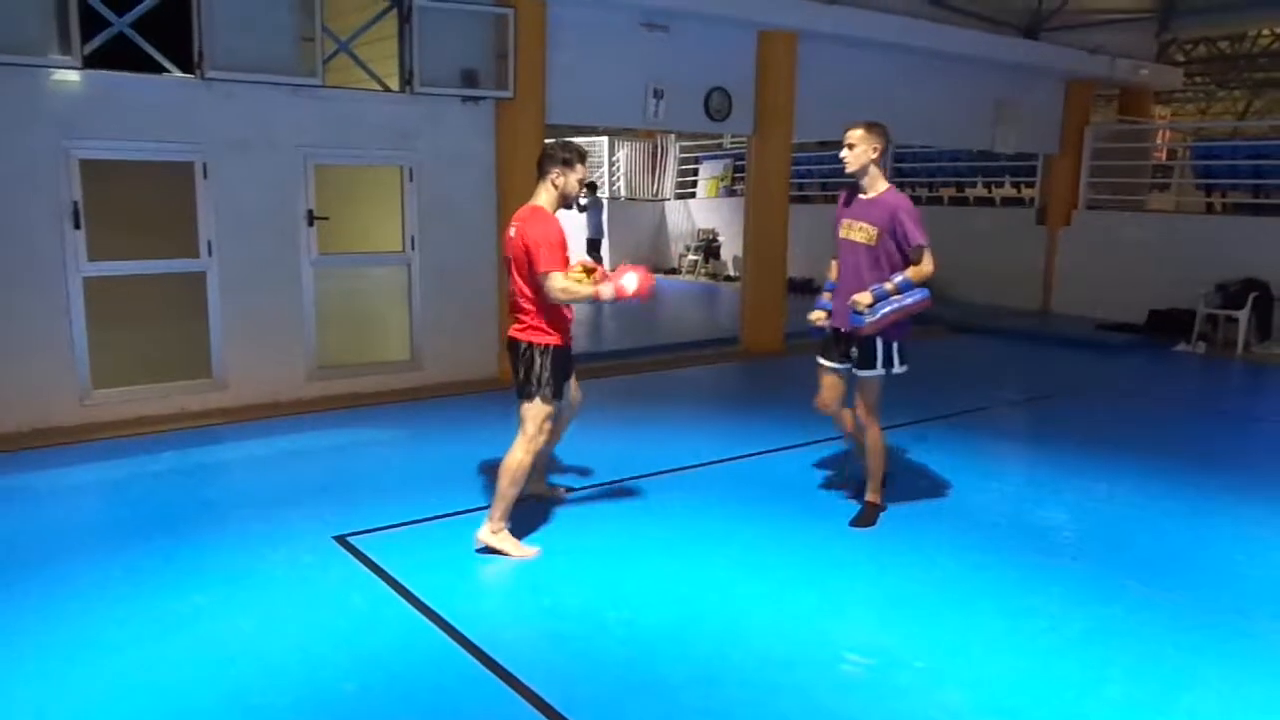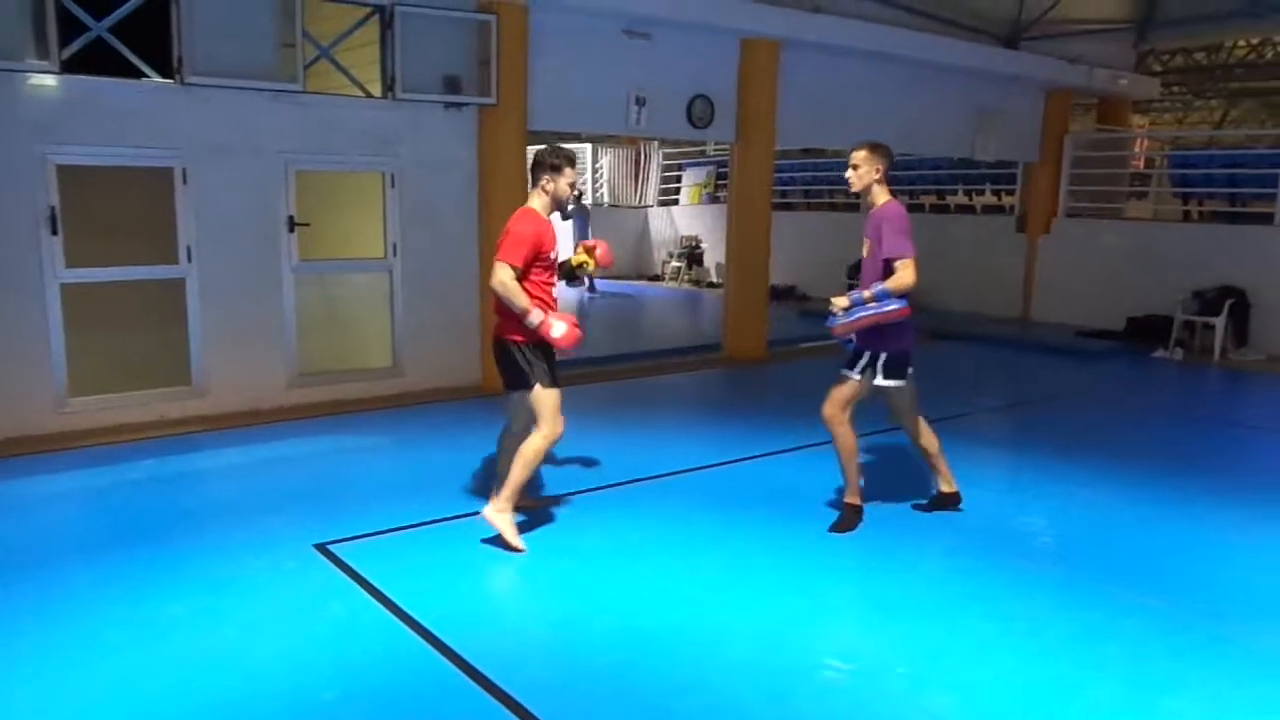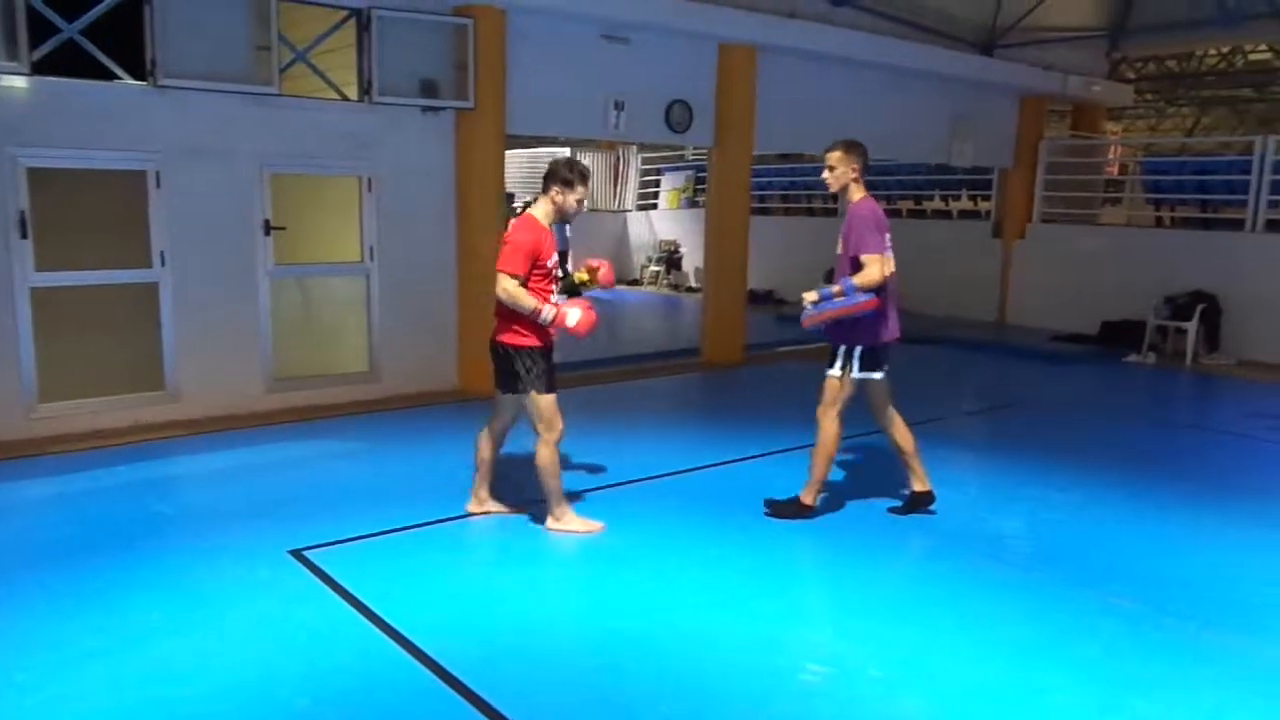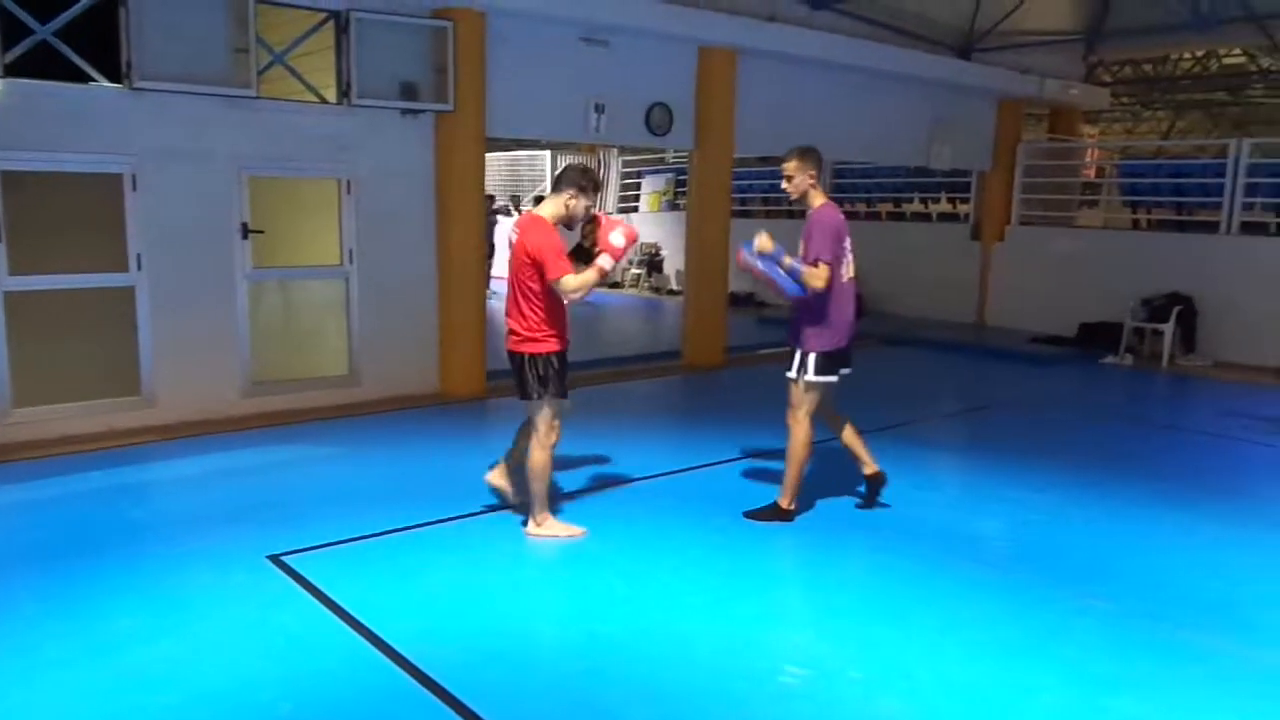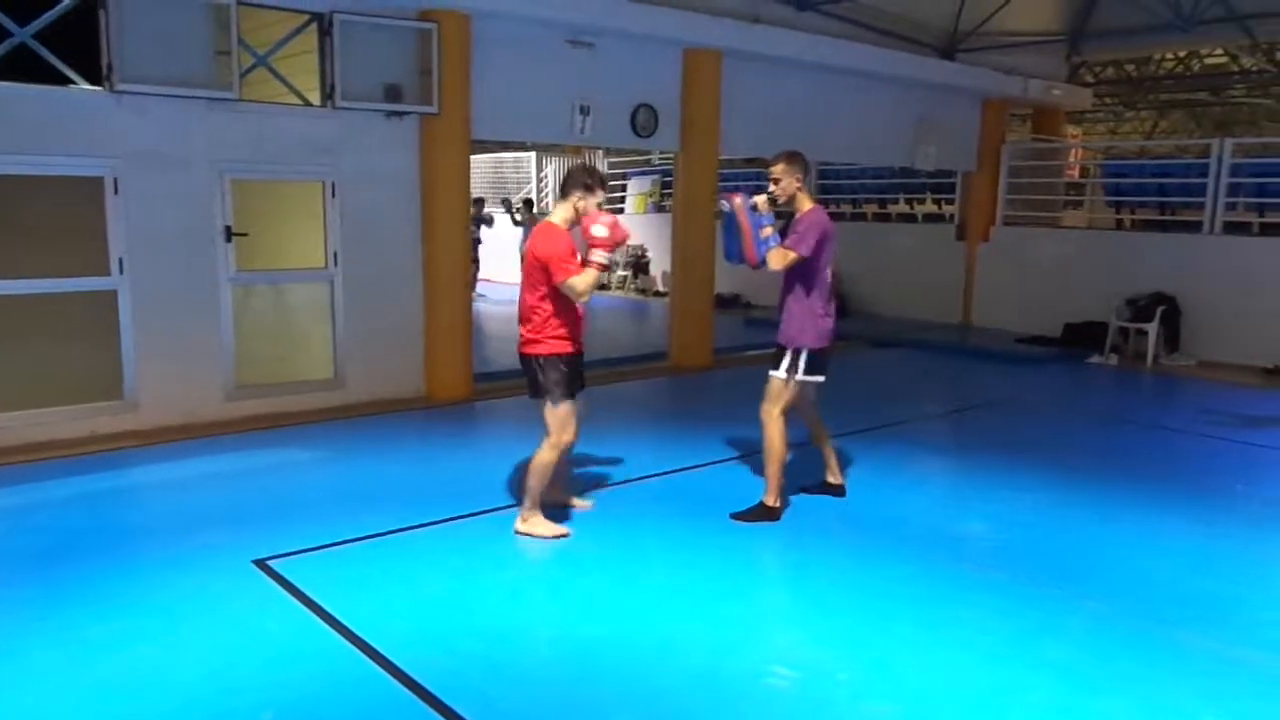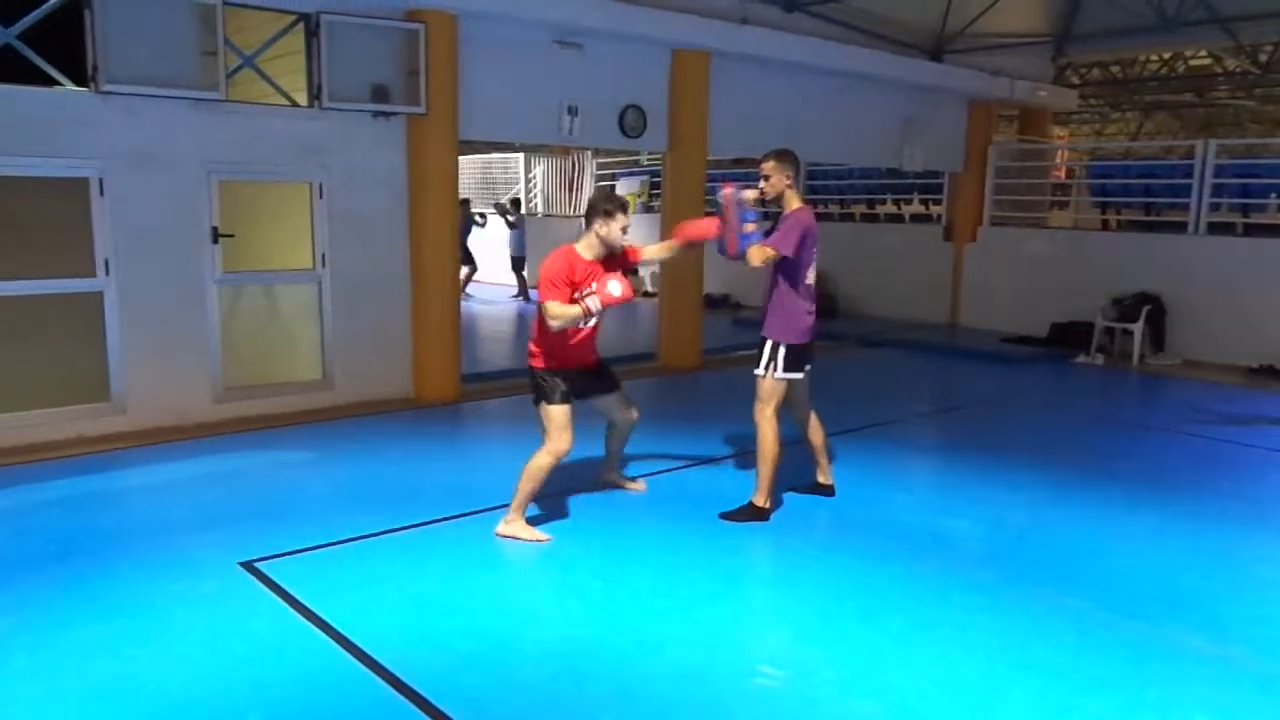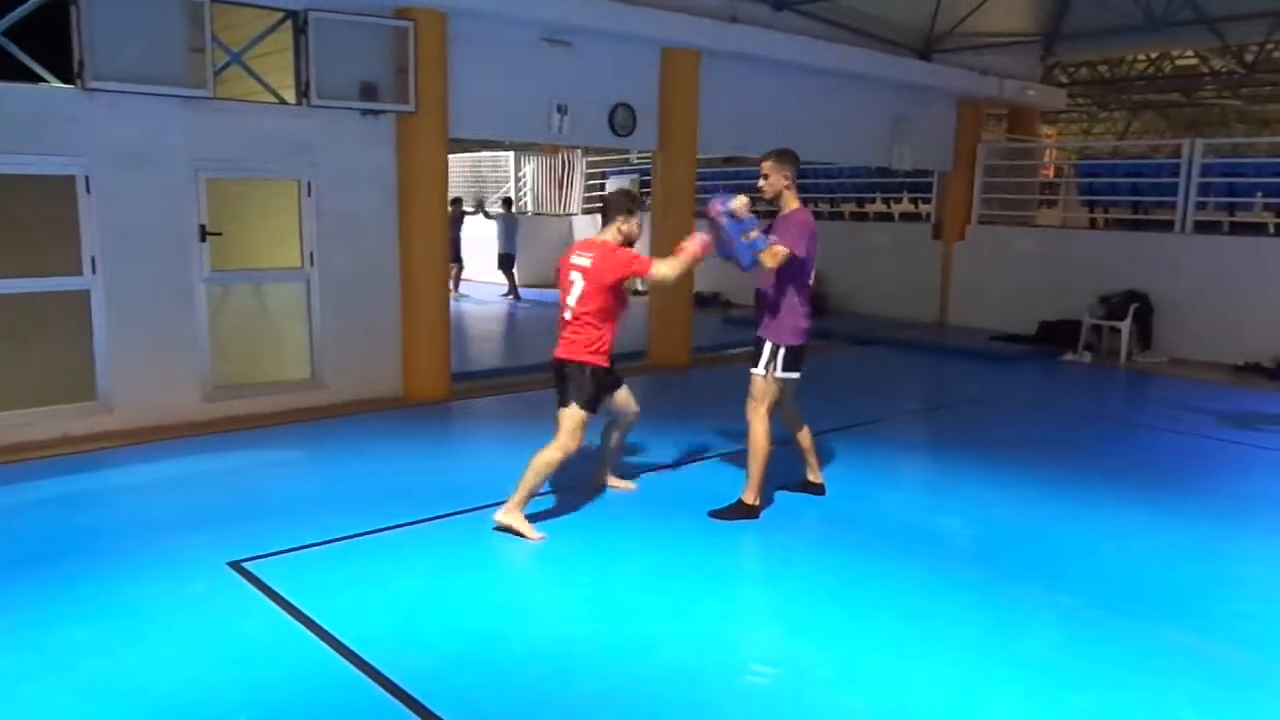
dt=0.3s
person 1, frame 1
left shoulder: (896, 205)
right shoulder: (847, 199)
left elbow: (925, 267)
left wrist: (876, 294)
right wrist: (825, 303)
left hip: (876, 327)
right hip: (844, 322)
left knee: (864, 411)
right knee: (828, 403)
left ankle: (873, 497)
right ankle: (876, 468)
person 1, frame 2
left shoulder: (891, 215)
right shoulder: (875, 214)
left elbow: (906, 278)
left wrist: (854, 299)
right wrist: (852, 309)
left hip: (882, 338)
right hip: (880, 335)
left knee: (833, 411)
right knee: (908, 416)
left ankle: (852, 501)
right ankle: (947, 488)
person 1, frame 3
left shoulder: (861, 214)
right shoulder: (869, 211)
left elbow: (875, 274)
left wrist: (824, 295)
right wrist: (834, 295)
left hip: (860, 334)
right hip: (873, 330)
left knee: (828, 412)
right knee: (884, 411)
left ankle: (808, 500)
right ankle: (921, 487)
person 1, frame 4
left shoulder: (821, 220)
right shoulder: (829, 215)
left elbow: (818, 281)
left wrist: (776, 254)
right wrist: (784, 261)
left hip: (818, 335)
right hip: (833, 332)
left knee: (798, 416)
right knee: (825, 409)
left ankle: (785, 504)
right ankle: (870, 470)
person 1, frame 5
left shoulder: (814, 221)
right shoulder: (801, 221)
left elbow: (776, 262)
right elbow: (761, 259)
left hip: (803, 335)
right hip: (805, 332)
left knee: (771, 412)
right knee: (805, 408)
left ankle: (771, 502)
right ankle: (834, 478)
person 1, frame 6
left shoulder: (799, 220)
right shoulder: (789, 219)
left elbow: (757, 258)
right elbow: (756, 256)
left hip: (785, 331)
right hip: (793, 329)
left knee: (764, 412)
right knee: (801, 406)
left ankle: (761, 502)
right ankle: (824, 479)
person 1, frame 7
left shoulder: (799, 221)
right shoulder: (784, 221)
left elbow: (769, 261)
right elbow: (755, 264)
left wrist: (742, 221)
left hip: (783, 332)
right hip: (786, 330)
left knee: (757, 411)
right knee: (785, 407)
left ankle: (750, 500)
right ankle: (814, 477)
person 2, frame 1
left shoulder: (525, 217)
right shoulder: (543, 225)
right elbow: (559, 289)
left wrist: (581, 276)
right wrist: (611, 289)
left hip: (539, 340)
right hip: (539, 343)
left knee: (565, 407)
right knee: (533, 434)
left ankle: (534, 482)
right ankle: (495, 527)
person 2, frame 2
left shoulder: (538, 223)
right shoulder: (528, 224)
right elbow: (501, 281)
right wrist: (541, 321)
left hip: (525, 339)
right hip: (522, 340)
left knee: (521, 421)
right knee: (550, 427)
left ankle: (506, 493)
right ankle: (501, 506)
person 2, frame 3
left shoulder: (539, 229)
right shoulder: (525, 232)
right elbow: (505, 291)
right wrist: (552, 314)
left hip: (518, 342)
right hip: (523, 344)
left knee: (500, 421)
right knee: (550, 428)
left ankle: (480, 496)
right ankle: (559, 513)
person 2, frame 4
left shoulder: (528, 224)
right shoulder: (541, 235)
right elbow: (571, 288)
right wrist: (607, 258)
left hip: (531, 343)
right hip: (540, 347)
left knee: (543, 419)
right knee: (547, 431)
left ankle: (503, 471)
right ankle: (540, 520)
person 2, frame 5
left shoulder: (556, 234)
right shoulder: (552, 240)
left elbow: (575, 272)
right elbow: (579, 288)
left wrist: (600, 250)
right wrist: (601, 253)
left hip: (564, 345)
right hip: (547, 351)
left knee: (570, 427)
right knee: (562, 436)
left ankle: (557, 490)
right ankle: (528, 515)
person 2, frame 6
left shoulder: (611, 256)
right shoulder: (560, 264)
left elbow: (656, 252)
right elbow: (555, 319)
left wrist: (686, 236)
right wrist: (597, 301)
left hip: (587, 361)
right hip: (552, 366)
left knee: (626, 416)
right knee: (558, 445)
left ankle: (613, 472)
right ankle: (512, 520)
person 2, frame 7
left shoulder: (577, 252)
right shoulder: (613, 256)
right elbow: (667, 273)
right wrist: (695, 248)
left hip: (595, 359)
right hip: (579, 361)
left knee: (628, 411)
right knee: (568, 443)
left ankle: (605, 473)
right ankle: (513, 509)
